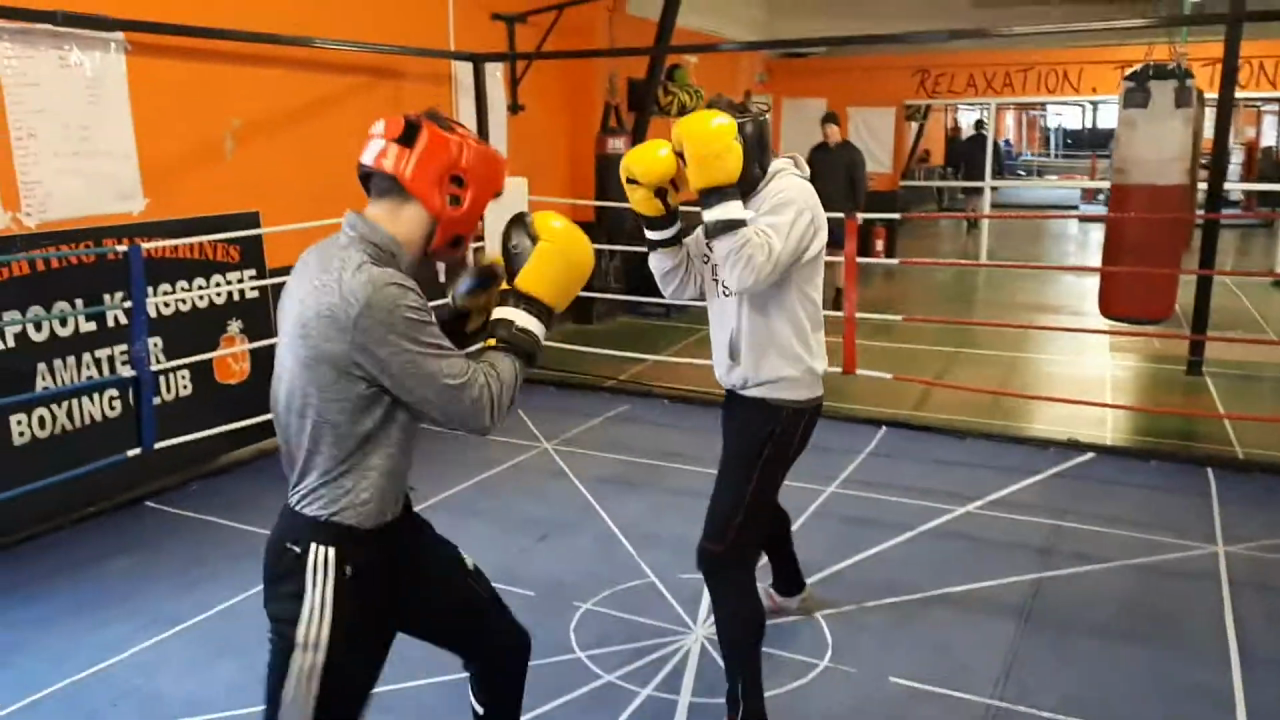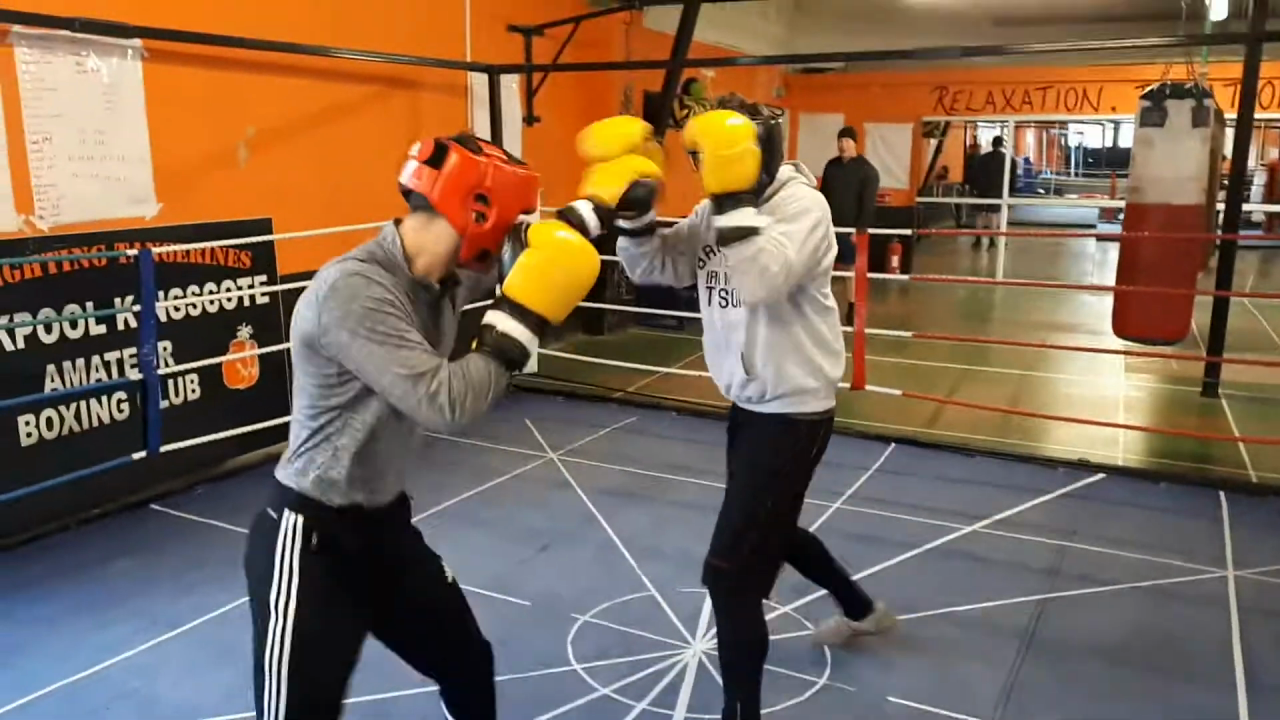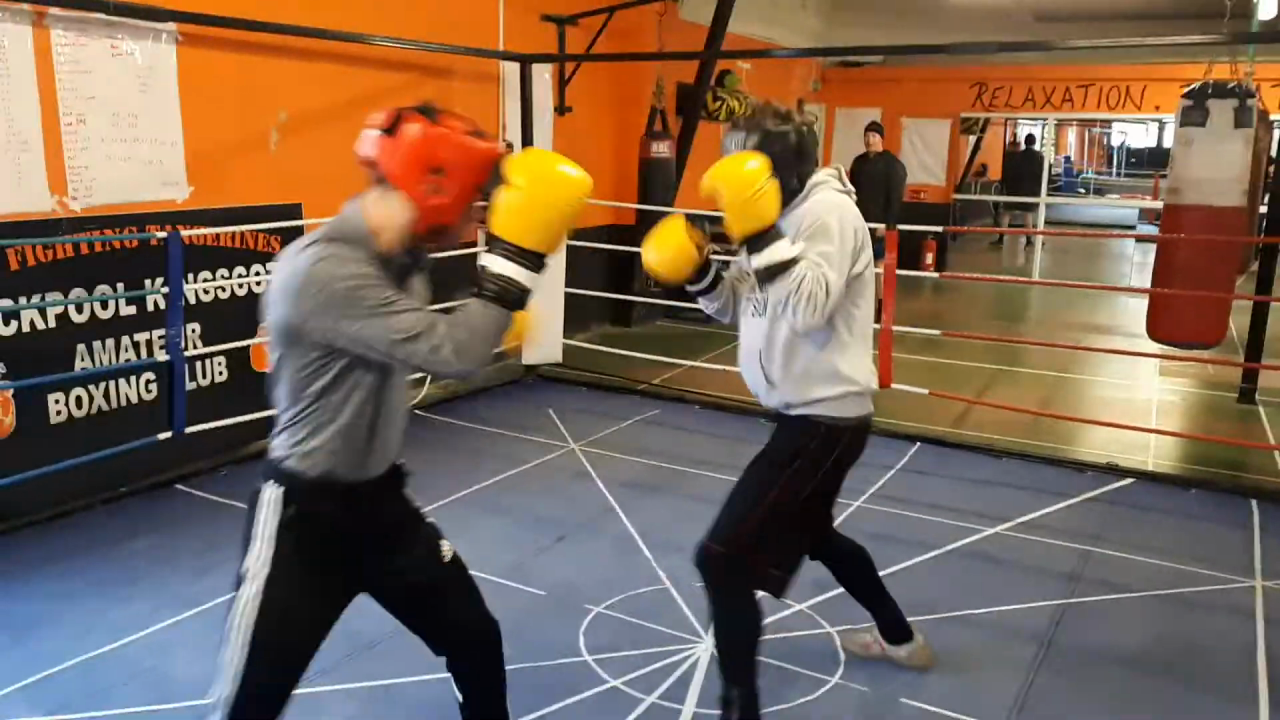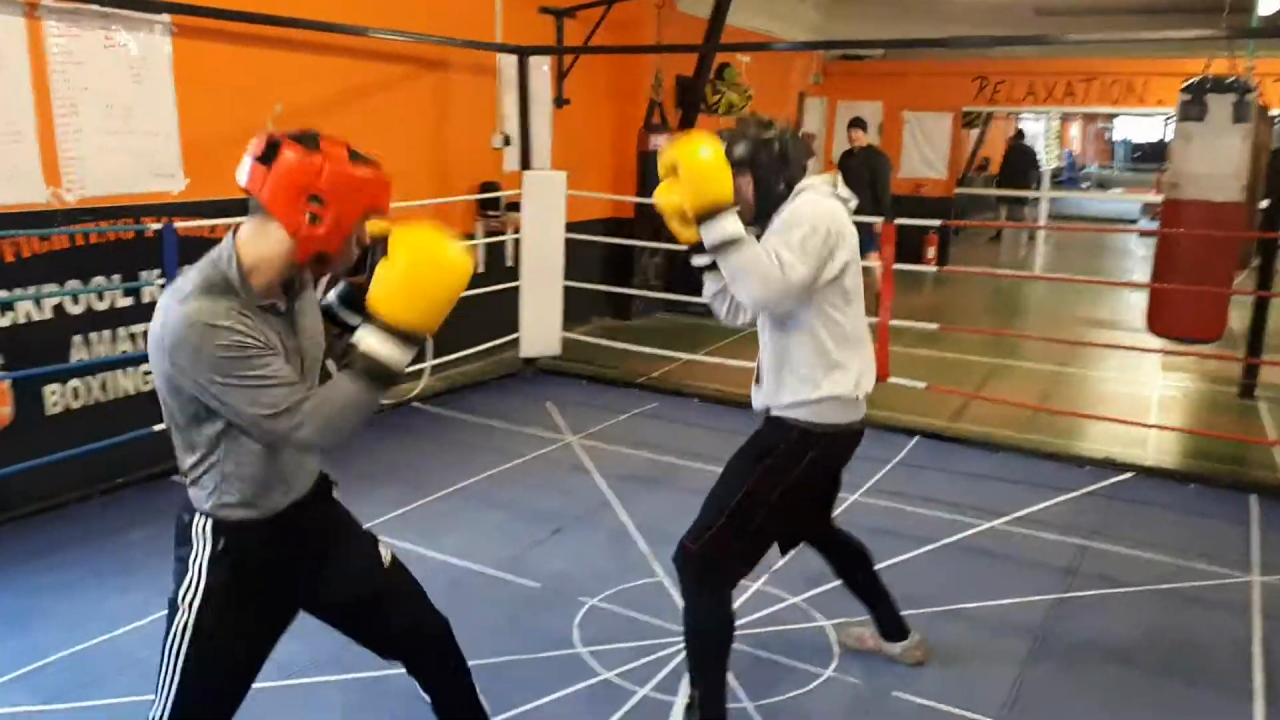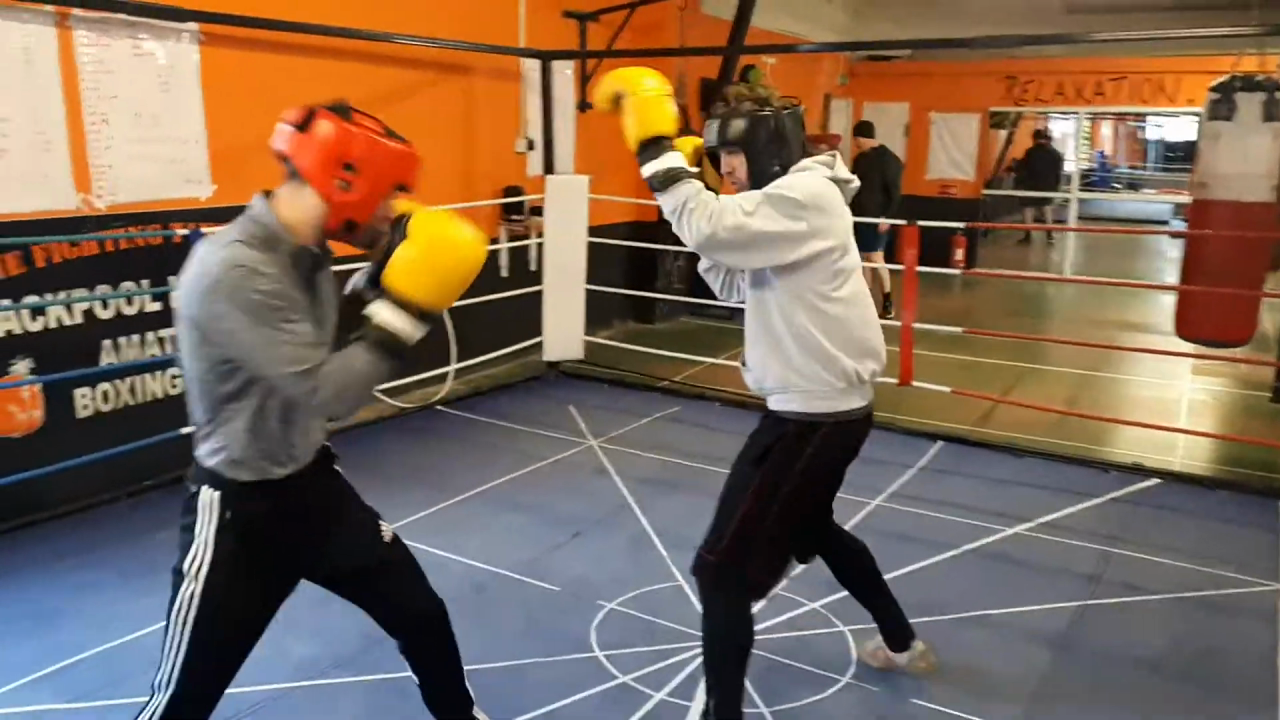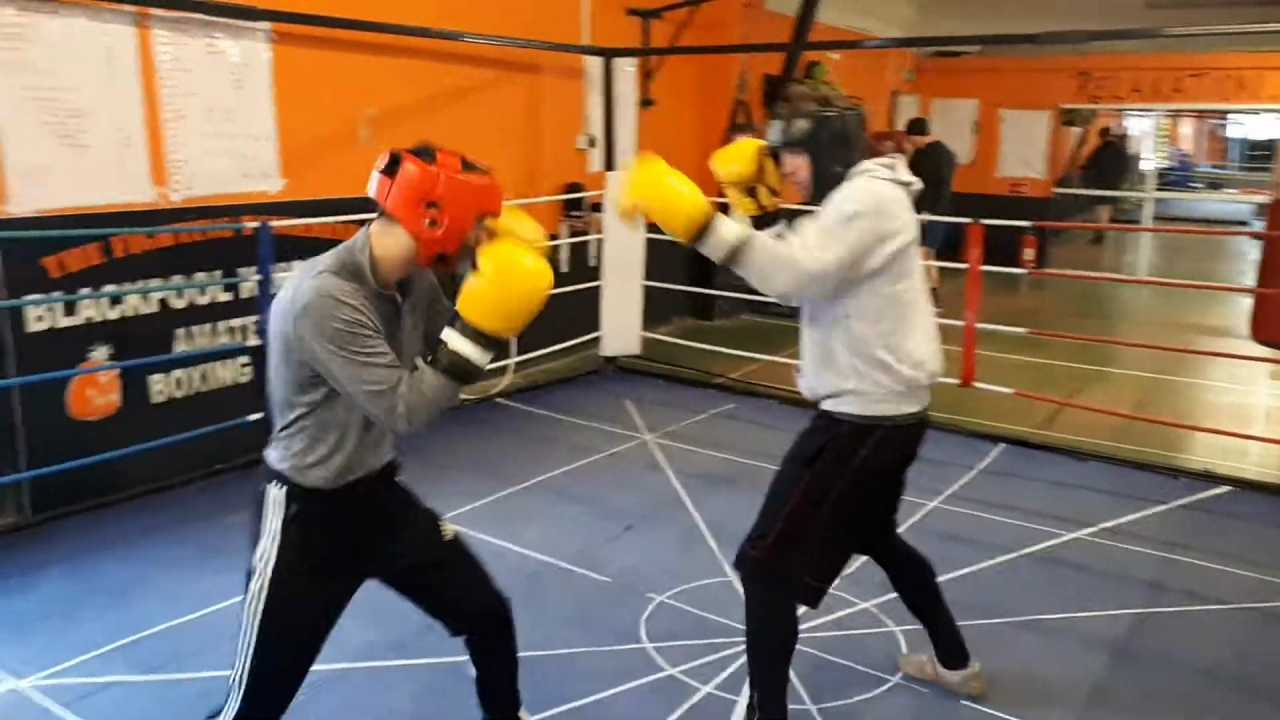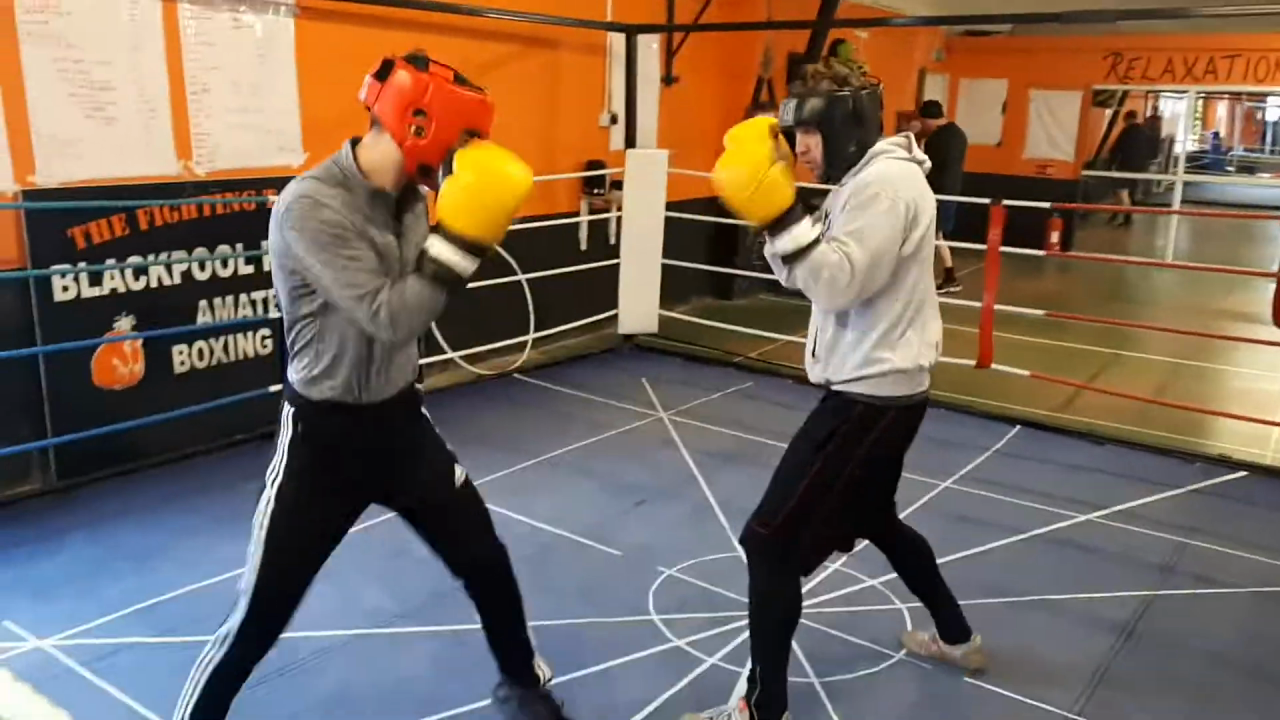
dt=0.2s
person 1, frame 1
left shoulder: (791, 196)
right shoulder: (730, 202)
left elbow: (749, 272)
right elbow: (682, 285)
left wrist: (718, 189)
right wrist: (656, 213)
left hip: (780, 398)
right hip: (747, 387)
left knee: (721, 552)
right knee: (752, 501)
right ankle: (791, 591)
person 1, frame 2
left shoulder: (801, 205)
right shoulder: (719, 211)
left elbow: (761, 282)
right elbow: (653, 267)
left wrist: (731, 195)
right wrist: (629, 205)
left hip: (792, 412)
right hip: (754, 405)
left knee: (730, 572)
right knee: (770, 528)
right ankle: (860, 610)
person 1, frame 3
left shoulder: (829, 211)
right shoulder: (773, 218)
left elbow: (807, 308)
right elbow: (733, 300)
left wrist: (758, 231)
right wrist: (693, 267)
left hip: (824, 416)
right hip: (802, 411)
left knee: (723, 561)
right knee: (808, 531)
right ankle: (900, 638)
person 1, frame 4
left shoulder: (815, 213)
right shoulder: (784, 218)
left elbow: (763, 292)
right elbow: (734, 307)
left wrist: (718, 212)
right wrist: (700, 234)
left hip: (809, 421)
right hip: (819, 414)
left knee: (701, 561)
right knee: (810, 525)
right ankle: (896, 634)
person 1, frame 5
left shoulder: (804, 195)
right shoulder: (791, 198)
left elbow: (709, 228)
right elbow: (734, 283)
left wrist: (652, 140)
right wrist: (689, 181)
left hip: (810, 413)
right hip: (836, 405)
left knee: (720, 570)
right knee: (812, 526)
right ankle: (902, 642)
person 1, frame 6
left shoulder: (869, 199)
right shoulder: (859, 201)
left elbow: (792, 275)
right elbow: (801, 275)
left wrist: (701, 221)
left hip: (865, 416)
right hip: (894, 410)
left knee: (765, 567)
right knee: (874, 535)
right ankle: (955, 661)
person 1, frame 7
left shoulder: (887, 182)
right shoulder: (864, 183)
left elbow: (840, 283)
right elbow: (805, 275)
left wrist: (776, 212)
right wrist: (770, 198)
left hip: (869, 396)
right hip: (886, 390)
left knee: (769, 541)
right knee: (874, 519)
right ankle: (955, 637)
person 2, frame 1
left shoulder: (340, 258)
right shoulder: (370, 291)
right elbow: (477, 406)
left wrist: (462, 313)
right wrist: (527, 304)
left hip: (390, 531)
right hip: (332, 558)
left knee: (502, 645)
person 2, frame 2
left shoulder: (438, 280)
right shoulder: (351, 288)
right elbow: (446, 404)
right wrist: (526, 313)
left hip: (382, 525)
right hip: (312, 537)
left knee: (470, 663)
person 2, frame 3
left shoulder: (398, 254)
right shoulder: (320, 271)
right elbow: (452, 352)
right wrist: (517, 247)
left hip: (379, 497)
right hip: (302, 514)
left knee: (475, 637)
person 2, frame 4
left shoulder: (291, 278)
right shoulder: (196, 322)
right elbow: (312, 424)
left wrist: (370, 293)
right wrist: (393, 330)
left hip: (311, 517)
right hip: (234, 547)
left knee: (428, 638)
person 2, frame 5
left shoulder: (303, 249)
right shoulder: (231, 271)
left elbow: (325, 344)
right elbow: (328, 392)
left wrist: (393, 262)
right wrist: (408, 301)
left hip: (312, 484)
right hip: (239, 510)
left knee: (423, 617)
person 2, frame 6
left shoulder: (407, 277)
right shoulder: (321, 297)
left elbow: (426, 355)
right elbow: (405, 407)
left wrist: (494, 265)
right wrist: (481, 321)
left hip: (378, 493)
right hip: (307, 513)
left knee: (487, 616)
person 2, frame 7
left shoulder: (411, 194)
right shoulder: (311, 204)
right elbow: (389, 318)
left wrist: (462, 225)
right wrist: (464, 236)
left hip: (399, 420)
right hip: (323, 435)
left knee: (487, 561)
right knee: (258, 619)
person 3, frame 1
left shoulder: (852, 153)
right shoulder: (816, 152)
left elbow: (859, 184)
left wrist: (857, 209)
left hip: (842, 212)
left knee: (839, 254)
left ankle: (839, 296)
person 3, frame 2
left shoulder: (866, 169)
right shoulder: (831, 166)
left elbow: (868, 202)
right elbow: (823, 196)
left wrist: (861, 228)
left hip: (852, 229)
left knee: (850, 269)
right knee: (832, 269)
left ankle: (851, 311)
person 3, frame 3
left shoulder: (893, 165)
right shoulder: (859, 162)
left elbow: (896, 197)
left wrist: (888, 223)
left hip: (879, 223)
left knee: (880, 264)
left ankle: (881, 307)
person 3, frame 4
left shoulder: (878, 158)
right shoulder: (846, 157)
left elbow: (883, 191)
left wrist: (880, 217)
left hip: (867, 215)
left knee: (871, 257)
left ankle: (881, 299)
person 3, frame 5
left shoulder: (888, 159)
right shoulder: (860, 159)
left elbow: (894, 190)
left wrist: (887, 216)
right wrist: (848, 210)
left hip: (878, 217)
right hip: (860, 215)
left knee: (875, 256)
right knee: (863, 257)
left ankle: (887, 300)
person 3, frame 6
left shoulder: (942, 154)
right shoulder: (919, 154)
left elbow: (944, 186)
left wrist: (932, 211)
left hip: (932, 214)
right hip: (919, 211)
left knee: (921, 253)
right knee: (927, 254)
right ankle: (933, 297)
person 3, frame 7
left shoulder: (952, 137)
right shoulder: (938, 135)
left elbow: (950, 170)
left wrist: (936, 194)
left hip: (943, 194)
right hip: (934, 192)
right knee: (936, 235)
right ankle: (951, 278)
